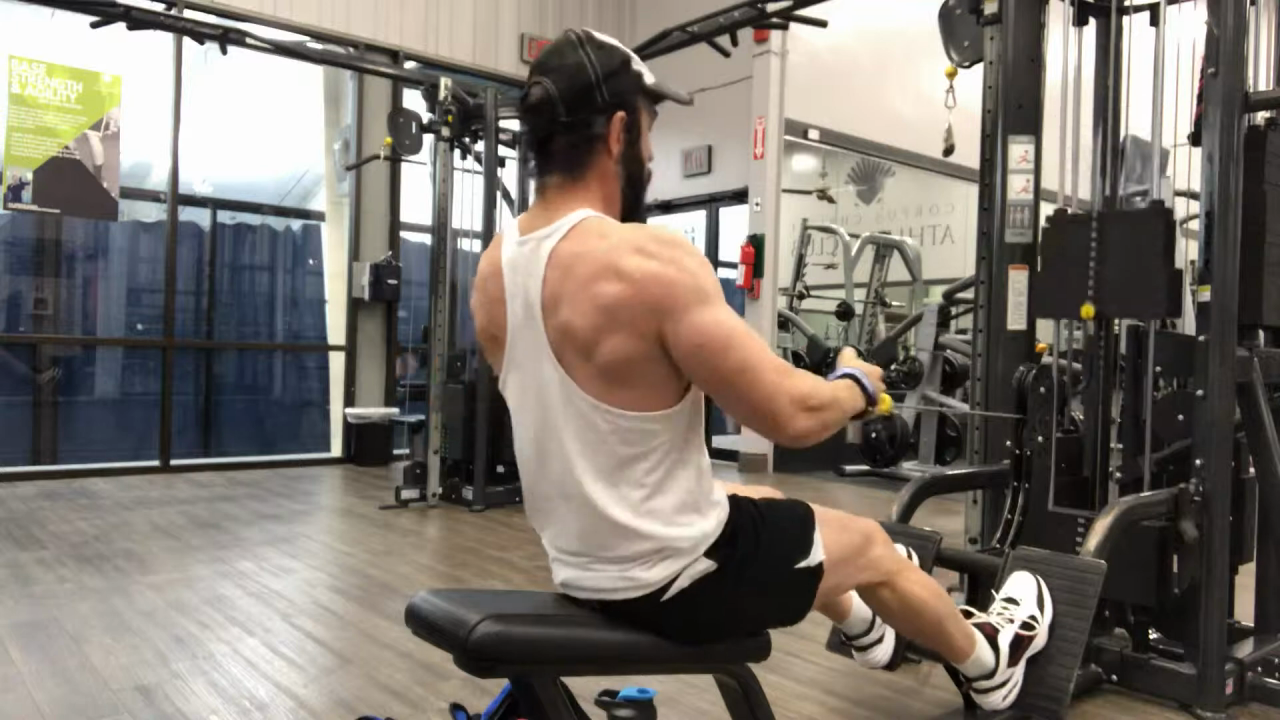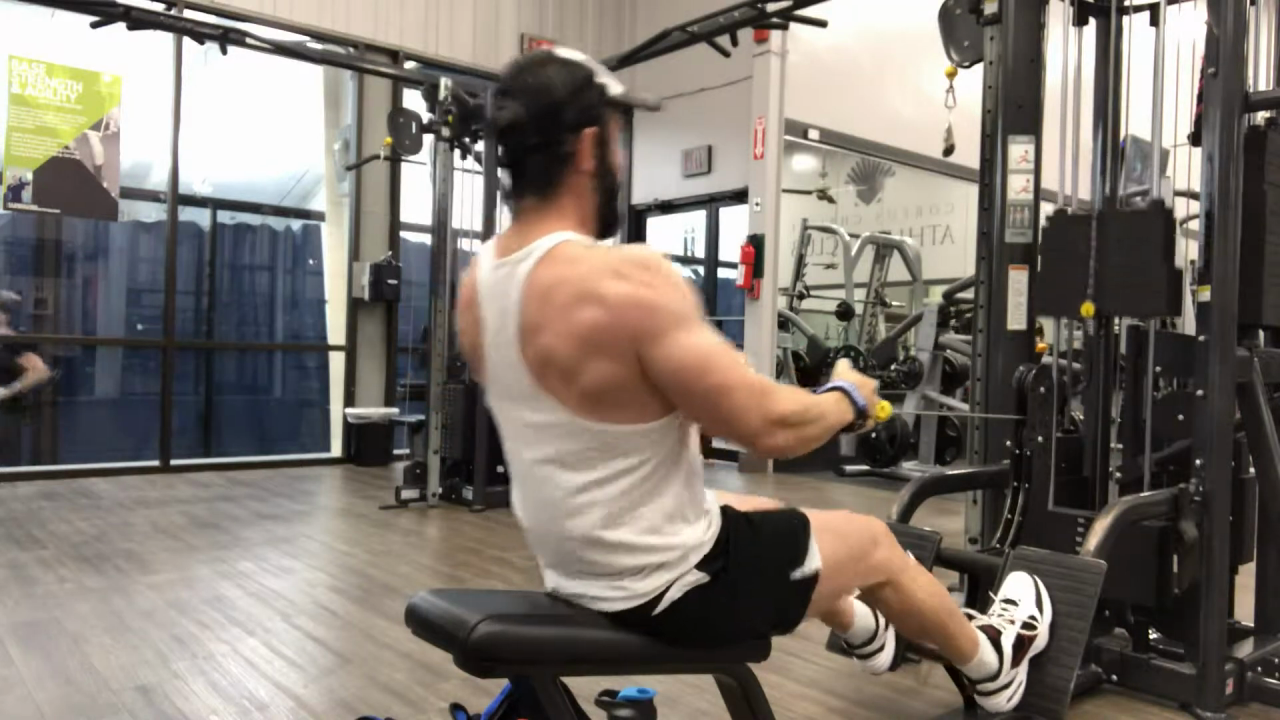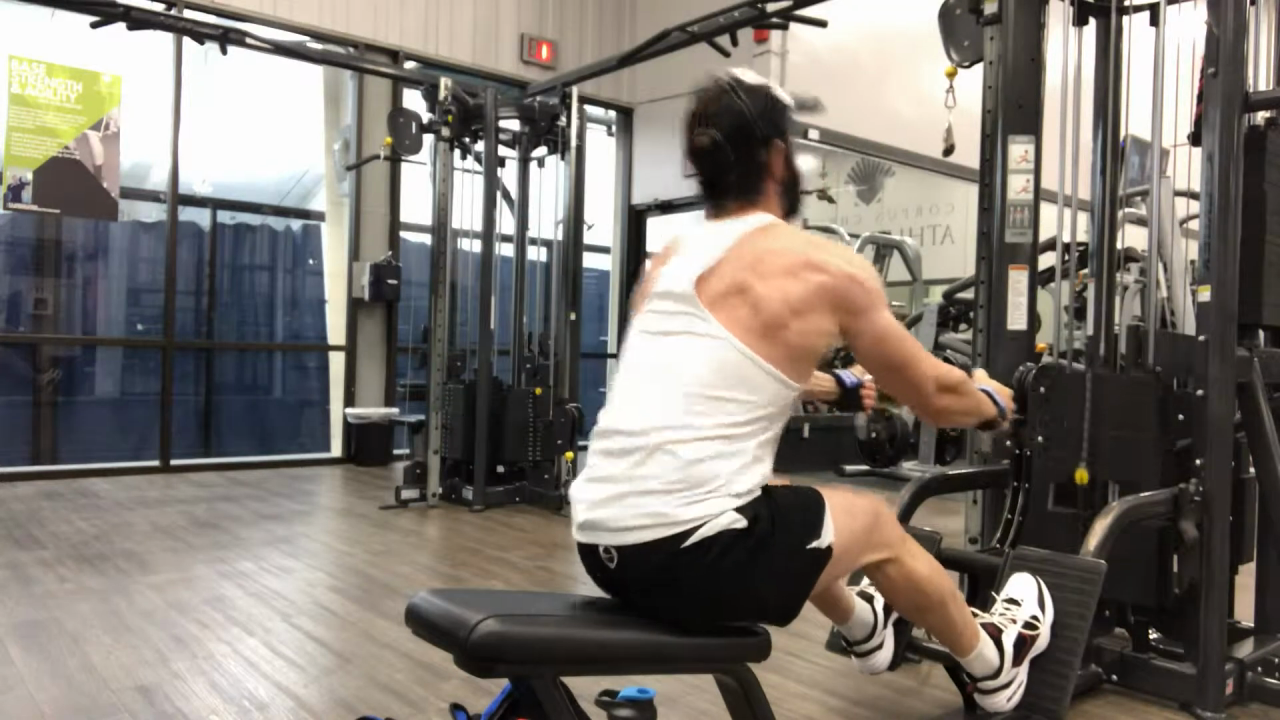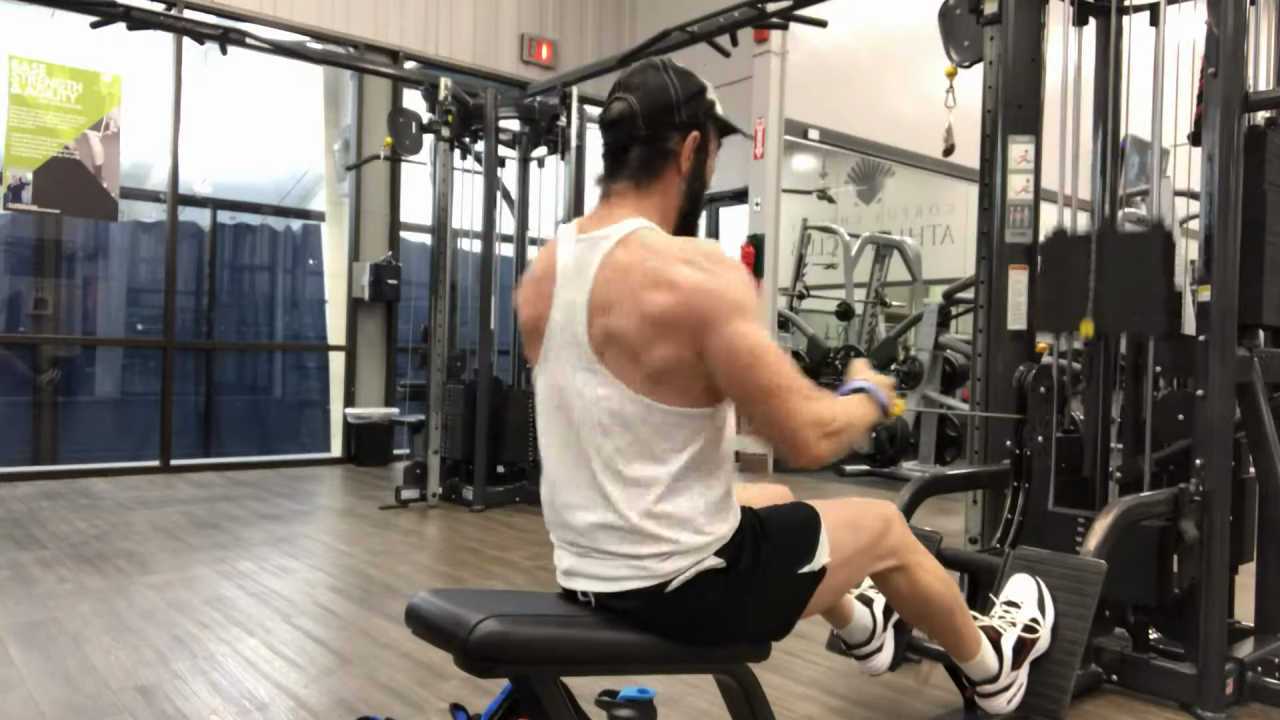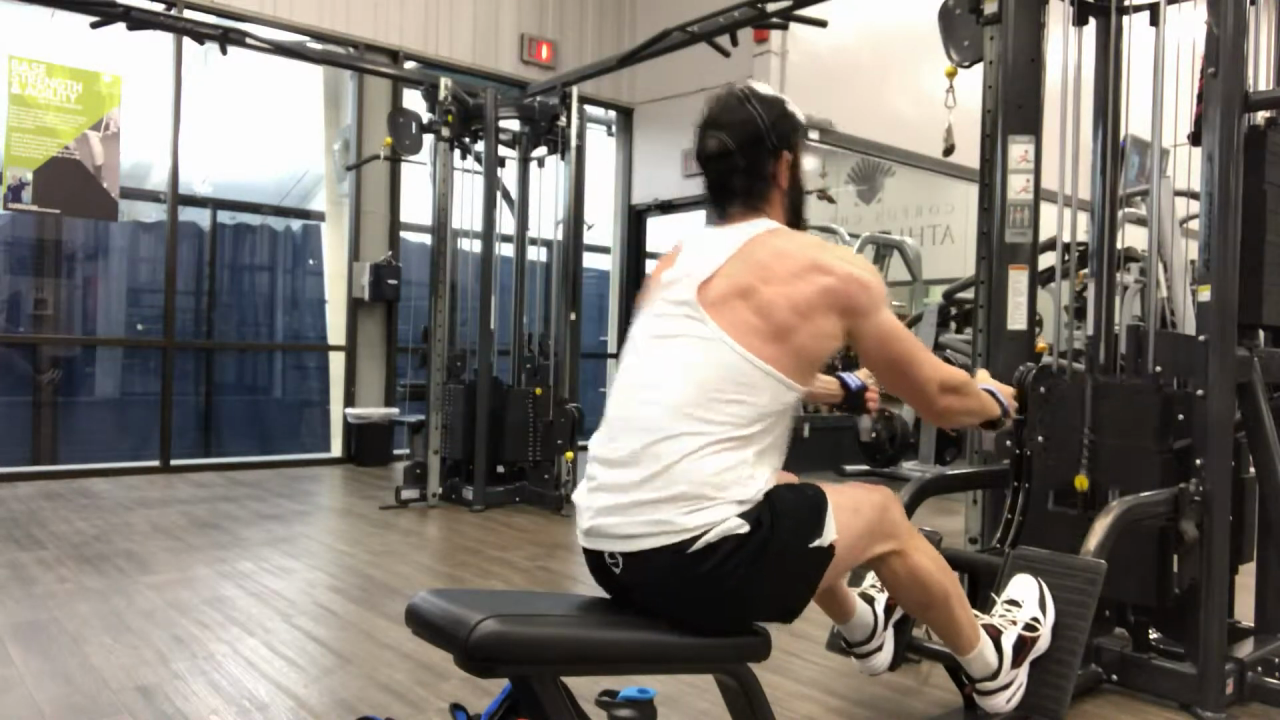
dt=1s
person 1, frame 1
left shoulder: (496, 265)
right shoulder: (644, 261)
right elbow: (793, 414)
right wrist: (857, 384)
left hip: (583, 567)
right hip: (671, 579)
left knee: (769, 506)
right knee: (867, 544)
left ankle: (863, 625)
right ankle: (988, 663)
person 1, frame 2
left shoulder: (478, 285)
right shoulder: (624, 283)
right elbow: (768, 429)
left wrist: (698, 382)
right wrist: (850, 400)
left hip: (577, 575)
right hip: (662, 589)
left knee: (761, 513)
right knee: (867, 541)
left ankle: (865, 630)
right ankle: (992, 664)
person 1, frame 3
left shoulder: (671, 255)
right shoulder: (822, 268)
right elbow: (934, 393)
left wrist: (843, 388)
right wrist: (990, 401)
left hip: (601, 541)
right hip: (689, 549)
left knee: (782, 507)
right knee: (872, 524)
left ankle: (863, 627)
right ankle: (991, 664)
person 1, frame 4
left shoulder: (544, 267)
right shoulder: (690, 274)
right elbow: (809, 439)
right wrist: (868, 398)
left hip: (585, 574)
right hip: (680, 588)
left knee: (769, 499)
right knee: (880, 525)
left ankle: (864, 628)
person 1, frame 5
left shoulder: (676, 258)
right shoulder: (825, 270)
right elbow: (938, 395)
left wrist: (847, 389)
right wrist: (994, 402)
left hip: (605, 546)
right hip: (691, 557)
left knee: (782, 493)
right knee: (880, 513)
left ankle: (864, 627)
right ankle: (991, 666)
